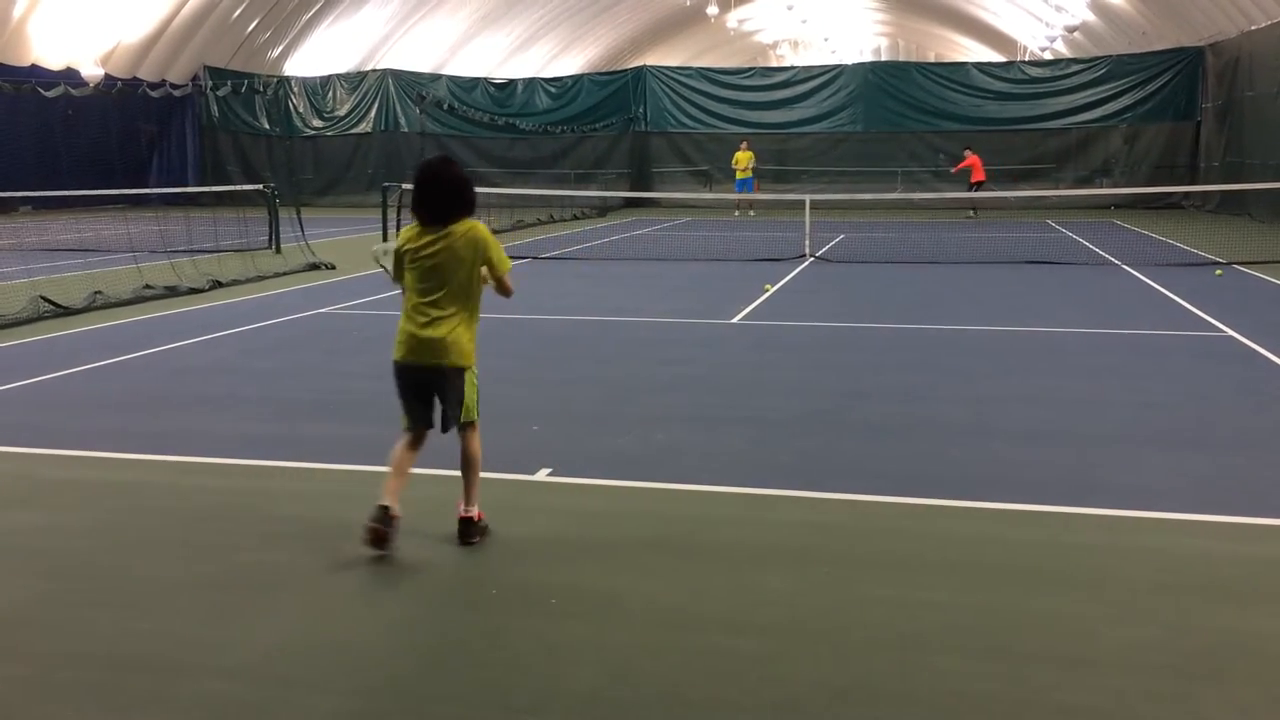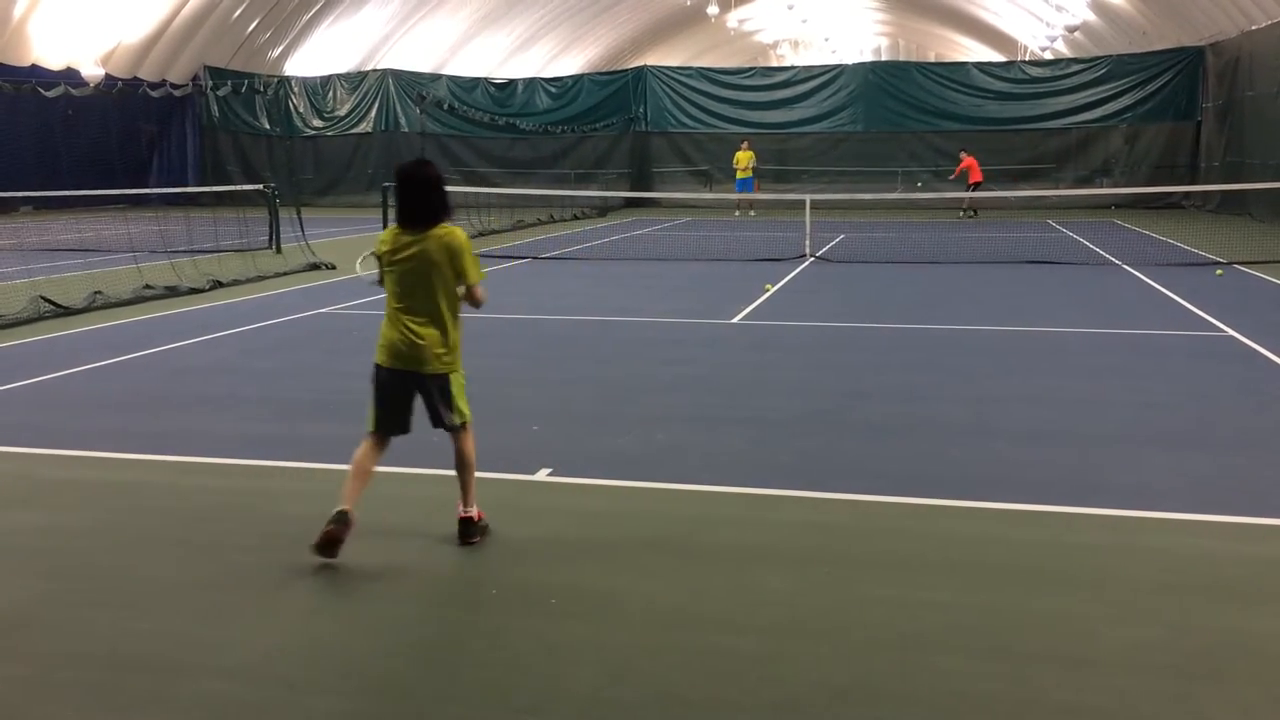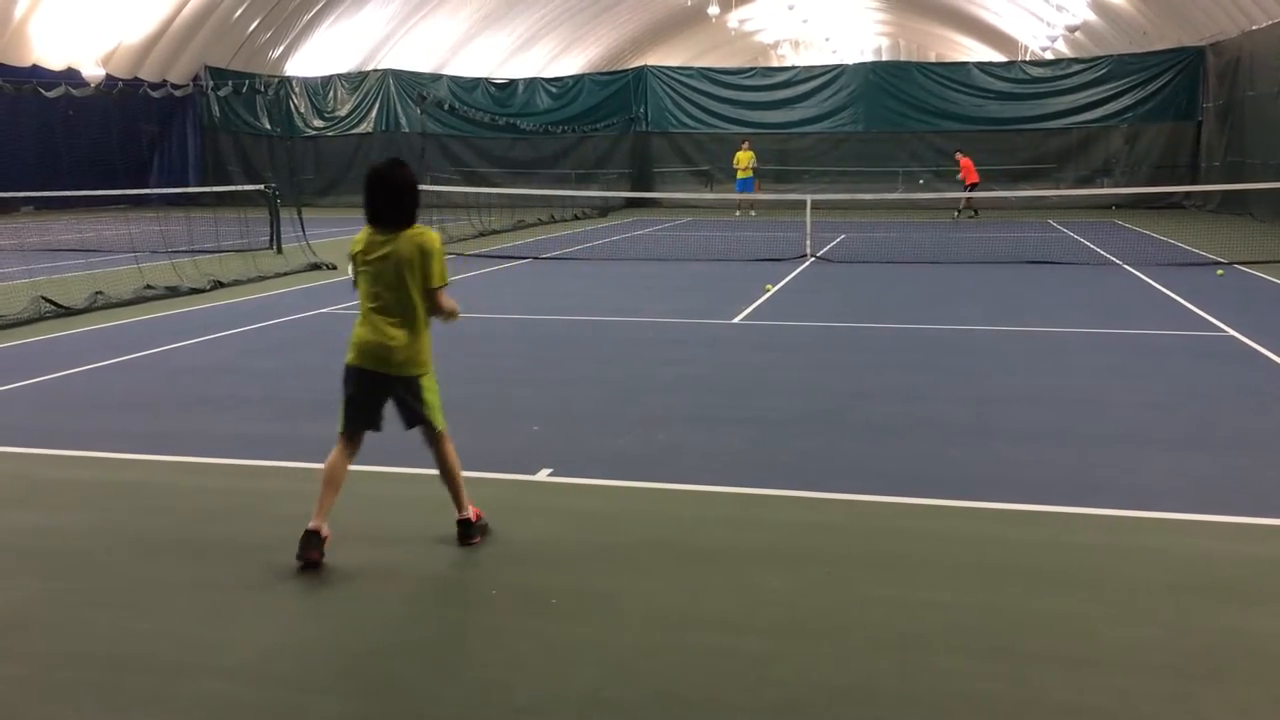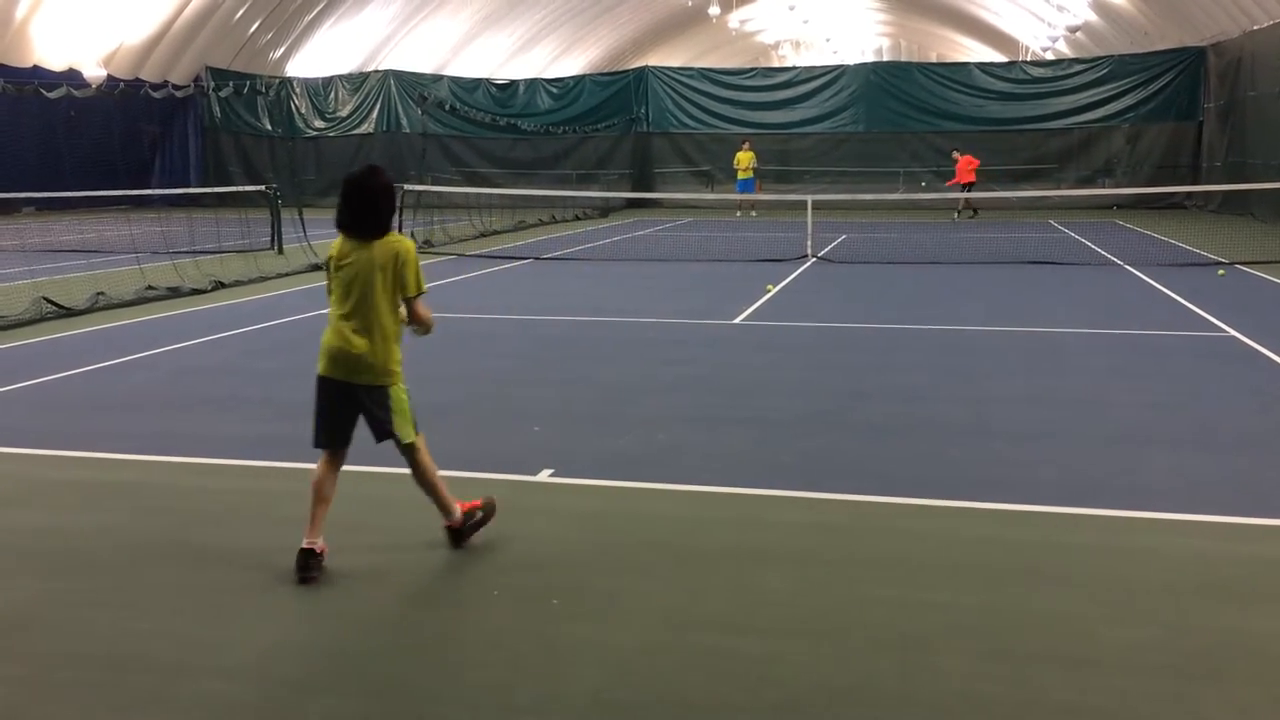
dt=0.1s
person 1, frame 1
left shoulder: (408, 238)
right shoulder: (477, 234)
right elbow: (506, 289)
right wrist: (482, 276)
left hip: (410, 350)
right hip: (453, 351)
left knee: (413, 435)
right knee: (468, 430)
left ankle: (387, 510)
right ankle: (469, 516)
person 1, frame 2
left shoulder: (388, 241)
right shoulder: (453, 239)
right elbow: (476, 299)
right wrist: (461, 288)
left hip: (391, 354)
right hip: (437, 356)
left knee: (377, 438)
right knee: (461, 430)
left ankle: (342, 514)
right ankle: (469, 515)
person 1, frame 3
left shoulder: (361, 243)
right shoulder: (425, 241)
right elbow: (441, 307)
right wrist: (451, 310)
left hip: (363, 354)
right hip: (404, 360)
left knee: (348, 443)
right knee: (438, 437)
left ankle: (314, 531)
right ankle: (467, 517)
person 1, frame 4
left shoulder: (337, 249)
right shoulder: (399, 248)
right elbow: (418, 316)
right wrist: (425, 323)
left hip: (333, 364)
right hip: (377, 366)
left knee: (331, 455)
right knee: (411, 447)
left ankle: (311, 546)
right ankle: (456, 518)
